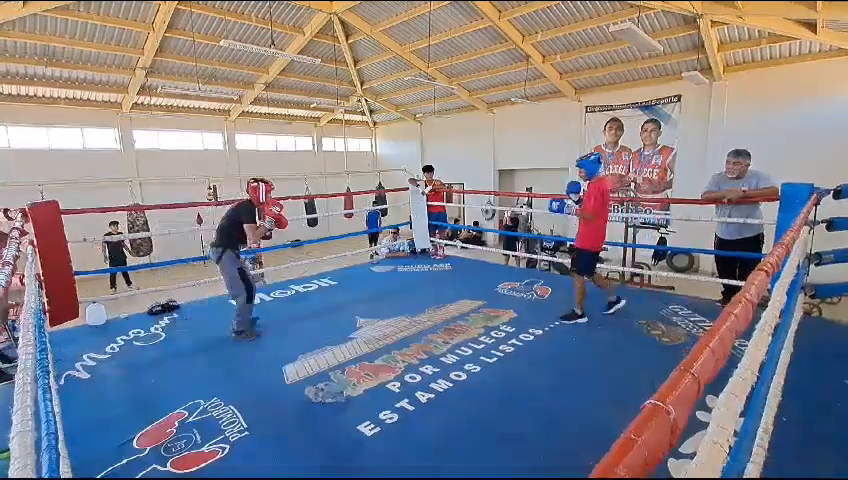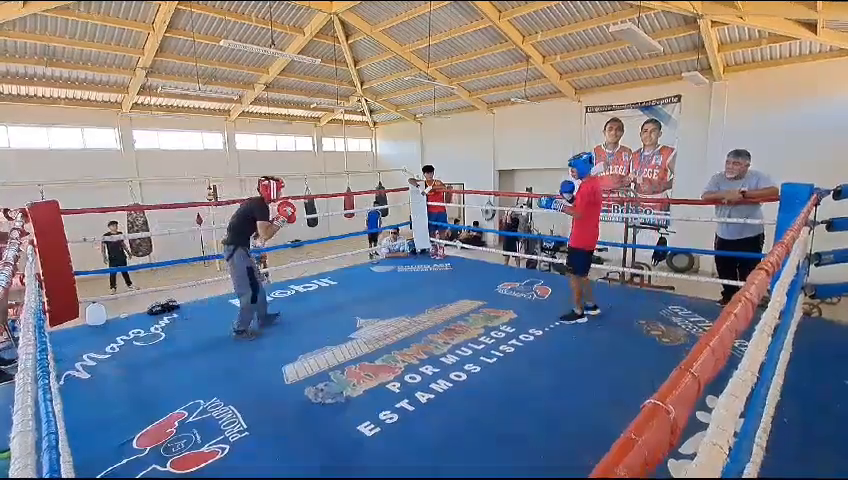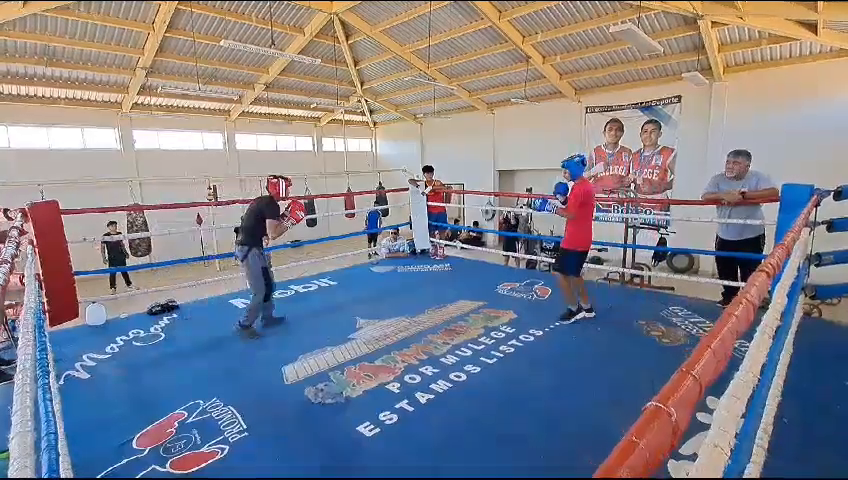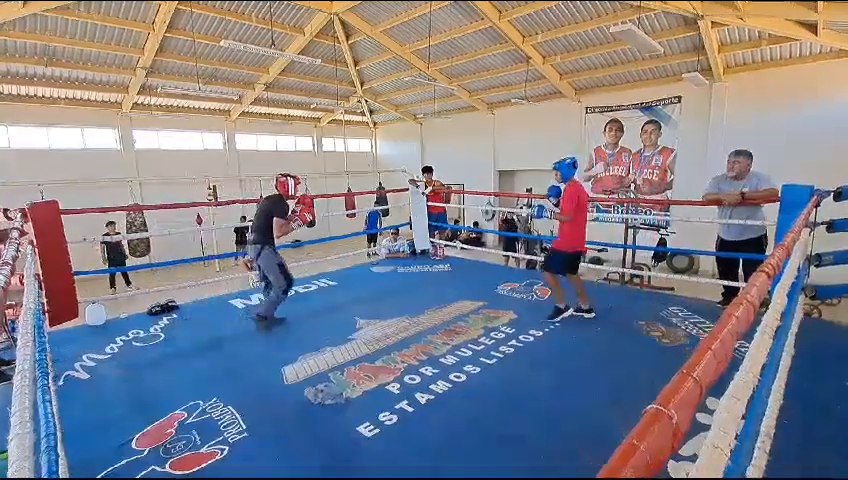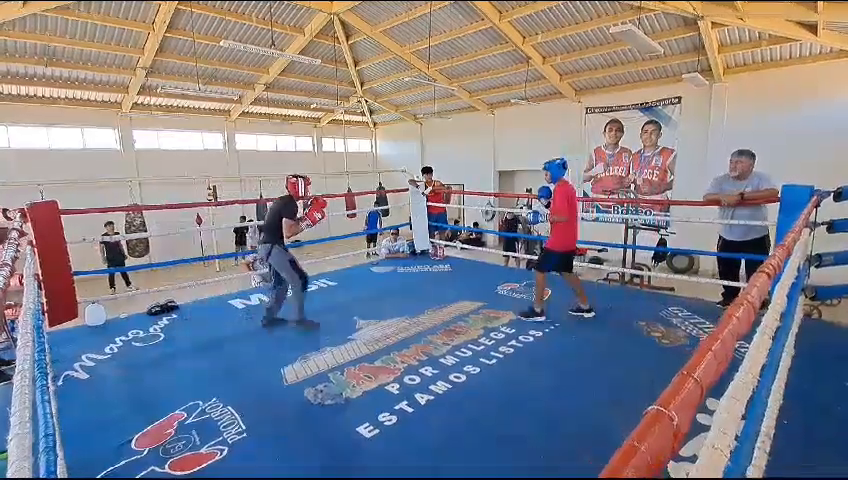
dt=0.1s
person 1, frame 1
left shoulder: (596, 186)
right shoulder: (598, 183)
left elbow: (589, 215)
right wrist: (578, 200)
left hip: (588, 239)
right hip: (592, 237)
left knee: (577, 274)
right knee: (589, 272)
left ankle: (579, 312)
right ankle: (613, 299)
person 1, frame 2
left shoulder: (588, 186)
right shoulder: (592, 182)
left elbow: (577, 213)
left wrist: (559, 205)
right wrist: (570, 199)
left hip: (582, 238)
right hip: (585, 236)
left knee: (574, 274)
right knee: (580, 273)
left ankle: (578, 312)
right ankle: (591, 305)
person 1, frame 3
left shoulder: (579, 187)
right shoulder: (586, 184)
left elbow: (570, 214)
left wrist: (550, 206)
right wrist: (564, 201)
left hip: (574, 240)
right hip: (582, 239)
left knee: (561, 273)
right knee: (573, 274)
left ankle: (574, 309)
right ankle: (586, 307)
person 1, frame 4
left shoulder: (571, 189)
right shoulder: (576, 186)
left elbow: (567, 216)
left wrist: (547, 212)
right wrist: (556, 203)
left hip: (567, 241)
right hip: (576, 241)
left knee: (547, 270)
right knee: (570, 273)
left ankle: (562, 306)
right ankle: (586, 307)
person 1, frame 5
left shoulder: (560, 189)
right shoulder: (567, 187)
left elbow: (563, 216)
right wrist: (549, 205)
left hip: (558, 241)
right hip: (568, 240)
left knee: (539, 270)
right knee: (567, 273)
left ankle: (537, 310)
right ankle: (585, 306)
person 2, frame 1
left shoulder: (757, 177)
right shoulder: (718, 178)
left elbow: (773, 191)
right elbow: (705, 196)
left wrist: (743, 193)
right wrist: (726, 193)
left hip: (750, 235)
right hip: (724, 235)
left knee: (748, 272)
right knee: (724, 270)
right ankle: (729, 295)
person 2, frame 2
left shoulder: (757, 177)
right shoulder: (718, 179)
left elbow: (773, 191)
right elbow: (705, 197)
left wrist: (743, 194)
right wrist: (725, 194)
left hip: (751, 236)
right hip: (724, 235)
left knee: (748, 272)
right knee: (725, 270)
right ankle: (729, 295)
person 2, frame 3
left shoulder: (757, 178)
right shoulder: (718, 179)
left elbow: (773, 192)
right elbow: (705, 197)
left wrist: (743, 195)
right wrist: (724, 195)
left hip: (752, 236)
right hip: (725, 236)
left knee: (750, 271)
right knee: (725, 270)
right ankle: (729, 296)
person 2, frame 4
left shoulder: (758, 178)
right shoulder: (719, 180)
left elbow: (773, 193)
right elbow: (706, 198)
left wrist: (742, 196)
right wrist: (724, 196)
left hip: (753, 236)
right hip: (726, 236)
left knee: (752, 272)
right knee: (725, 270)
right ankle: (729, 296)
person 2, frame 5
left shoulder: (760, 178)
right shoulder: (721, 181)
left elbow: (773, 193)
right elbow: (707, 198)
left wrist: (741, 196)
right wrist: (723, 197)
left hip: (756, 237)
right hip: (728, 237)
left knee: (756, 273)
right knee: (726, 270)
right ankle: (730, 296)
person 3, frame 1
left shoulder: (245, 206)
right shoulder: (248, 209)
left elbow: (247, 234)
right elbow: (253, 239)
left wrist: (270, 224)
right wrist: (269, 220)
left hip: (224, 249)
right hip: (225, 252)
left knee: (246, 285)
right knee: (244, 290)
left ankle: (245, 320)
right ankle: (240, 330)
person 3, frame 2
left shoulder: (254, 202)
right shoulder: (261, 206)
left elbow: (261, 229)
right elbow: (265, 236)
left wrist: (277, 220)
right wrist: (281, 220)
left hip: (235, 247)
right hip: (236, 249)
left knee: (255, 284)
right knee: (250, 290)
left ankle: (263, 317)
right ankle: (240, 329)
person 3, frame 3
left shoulder: (261, 201)
right shoulder: (272, 206)
right elbow: (273, 234)
left wrist: (286, 215)
right wrist: (292, 221)
left hip: (246, 247)
right hip: (251, 250)
left knee: (266, 284)
right knee: (264, 289)
left ankle: (268, 318)
right ankle: (244, 325)
person 3, frame 4
left shoulder: (271, 200)
right shoulder: (281, 204)
left elbow: (281, 222)
right elbow: (277, 232)
left wrist: (296, 212)
right wrist: (299, 222)
left hip: (256, 245)
right hip: (263, 246)
left knee: (272, 282)
right knee: (285, 282)
left ankle: (267, 315)
right ankle: (263, 314)
person 3, frame 5
left shoulder: (283, 200)
right shoulder: (290, 204)
left elbow: (293, 224)
right elbow: (288, 232)
left wrist: (309, 213)
right wrist: (309, 222)
left hip: (267, 246)
right hip: (273, 247)
left knee: (280, 283)
right knee: (300, 280)
left ankle: (269, 317)
right ankle: (299, 318)
